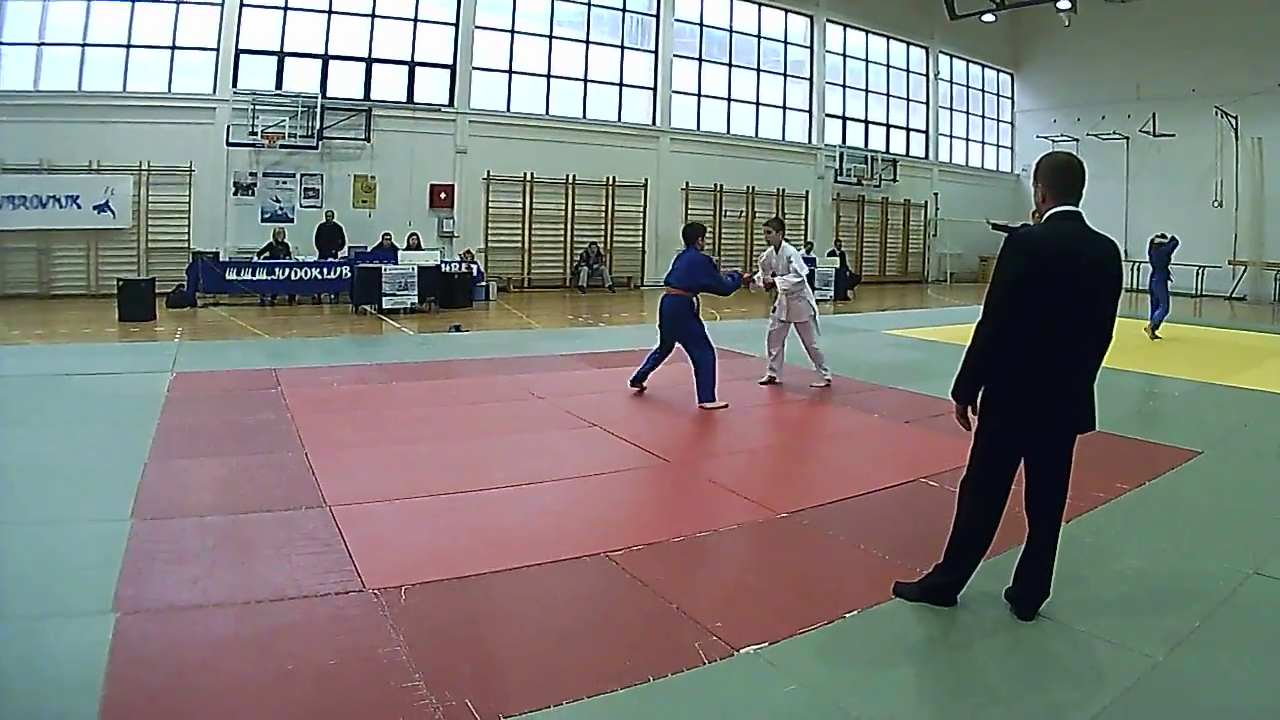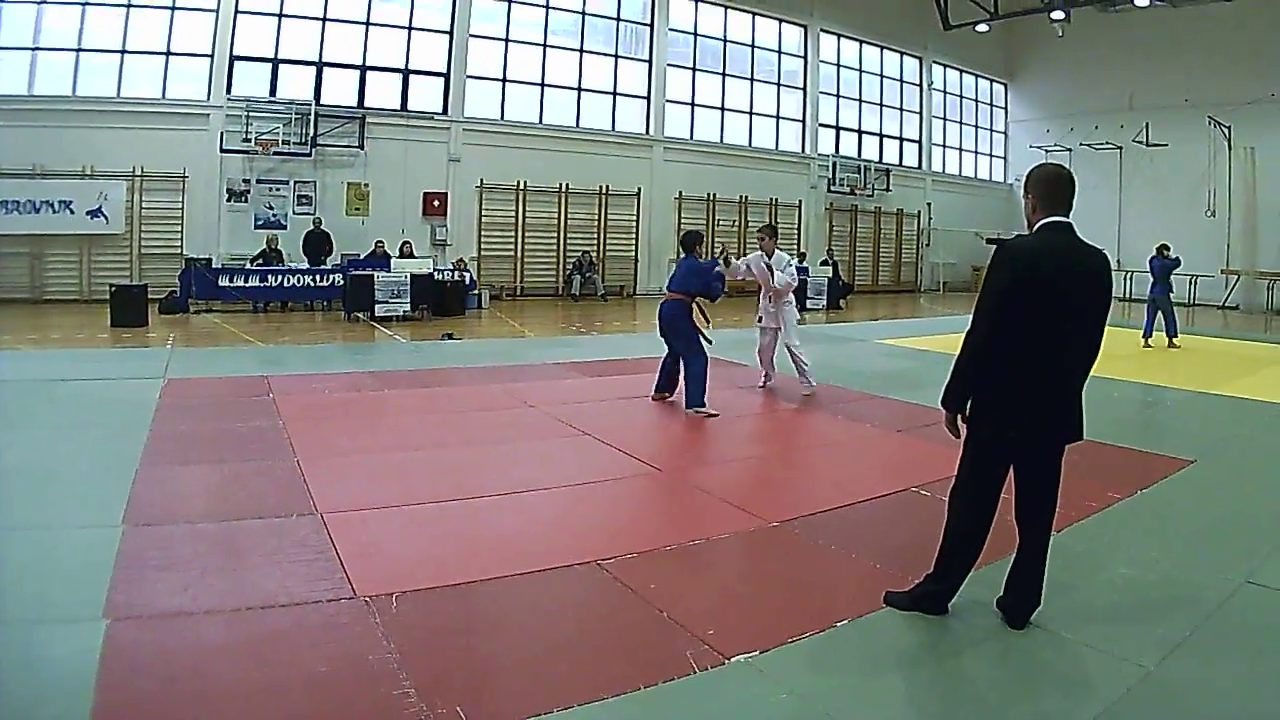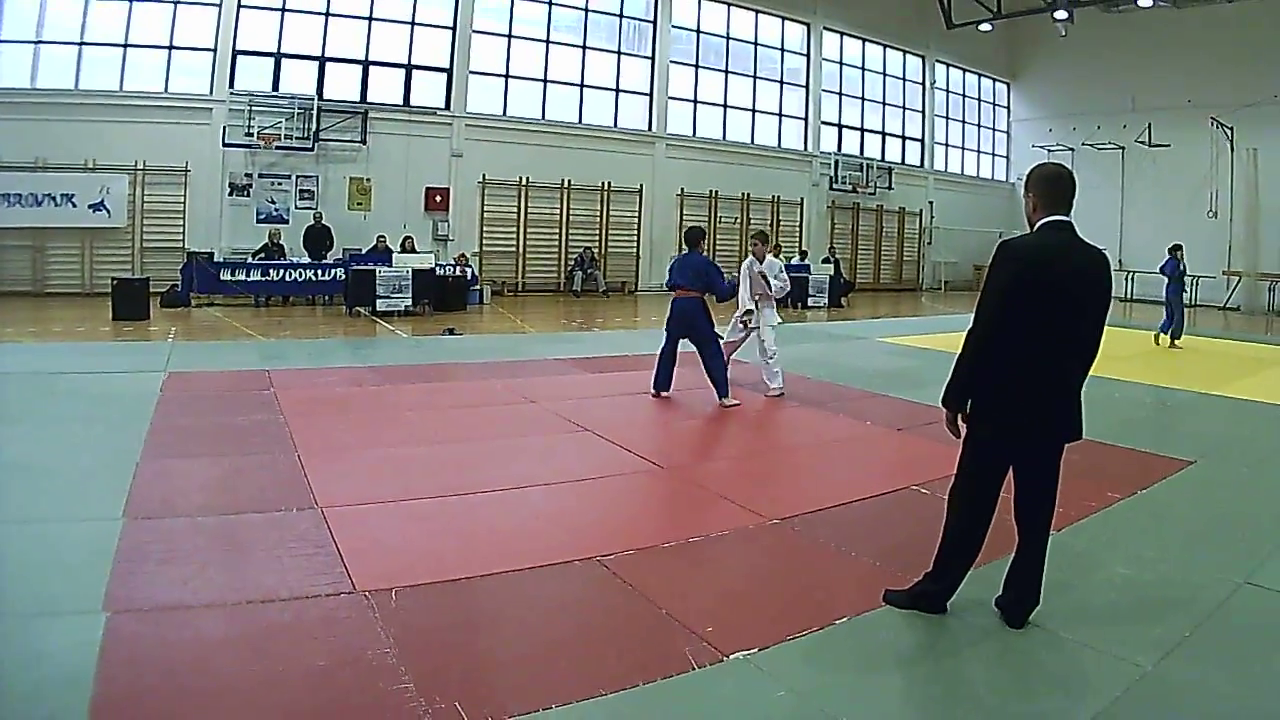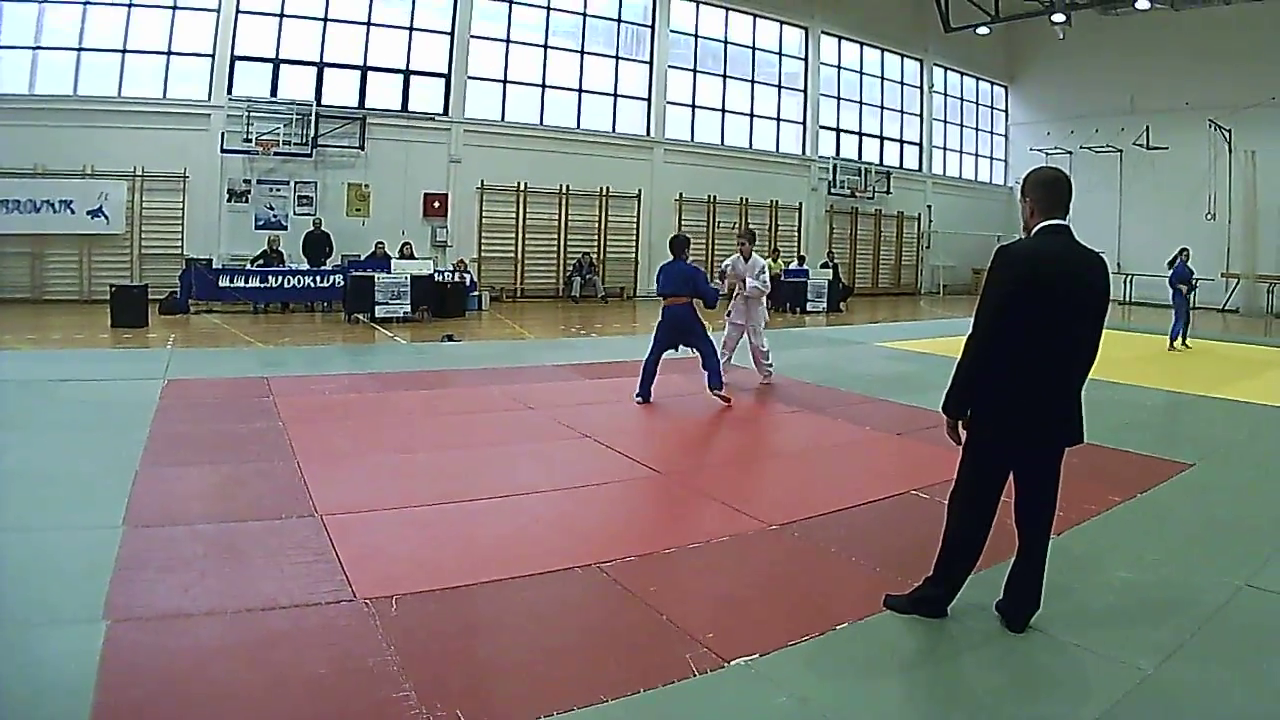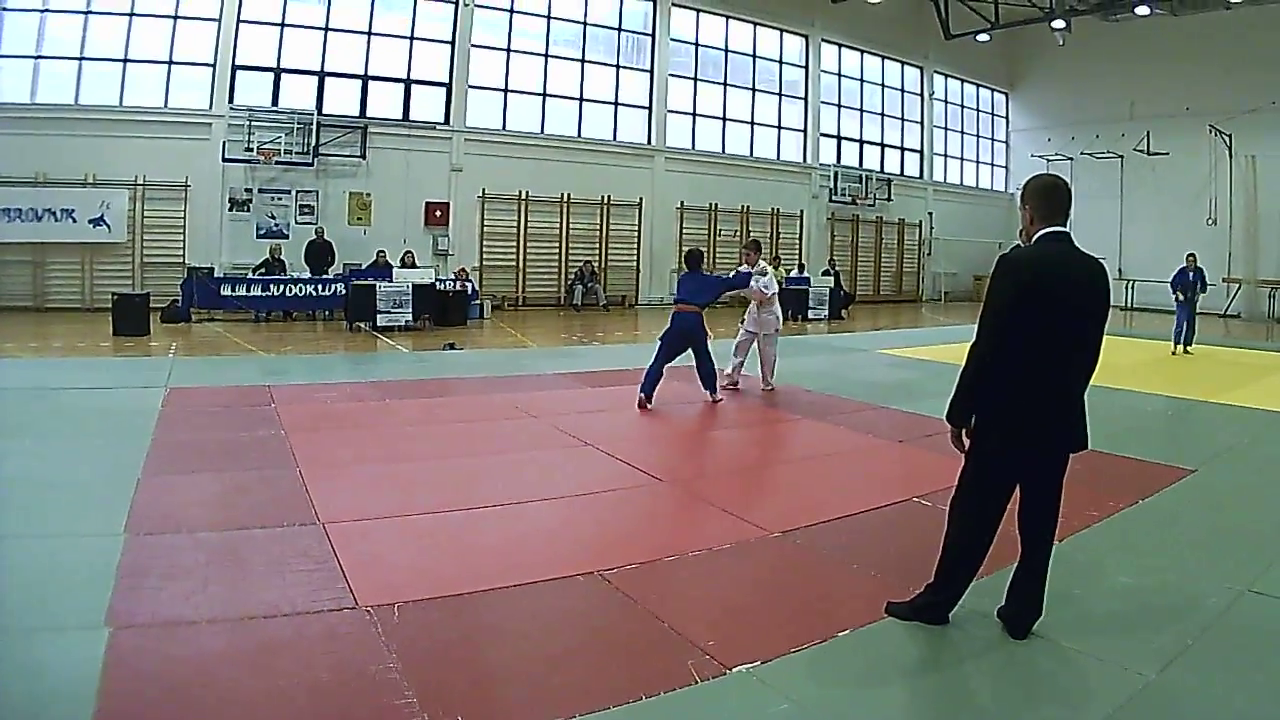
dt=0.3s
person 1, frame 1
left shoulder: (1025, 243)
right shoulder: (1107, 252)
left elbow: (993, 325)
right elbow: (1102, 332)
left wrist: (965, 389)
left hip: (1013, 396)
right hip: (1068, 399)
left knee: (982, 494)
right knee: (1047, 501)
left ankle: (945, 583)
right ankle: (1029, 594)
person 1, frame 2
left shoulder: (1015, 254)
right shoulder: (1096, 263)
left elbow: (982, 335)
right elbow: (1091, 342)
left wrist: (955, 398)
left hip: (1002, 405)
right hip: (1057, 408)
left knee: (972, 503)
right knee: (1036, 511)
left ankle: (936, 591)
right ankle: (1019, 603)
person 1, frame 3
left shoulder: (1016, 253)
right shoulder: (1097, 263)
left elbow: (984, 334)
right elbow: (1090, 341)
left wrist: (956, 397)
left hip: (1002, 404)
right hip: (1057, 408)
left knee: (971, 502)
right knee: (1036, 509)
left ankle: (935, 590)
right ankle: (1018, 602)
person 1, frame 4
left shoulder: (1015, 257)
right shoulder: (1094, 266)
left elbow: (984, 341)
right elbow: (1088, 346)
left wrist: (956, 405)
left hip: (1003, 409)
right hip: (1057, 411)
left knee: (971, 506)
right knee: (1036, 514)
left ankle: (936, 594)
right ankle: (1019, 606)
person 1, frame 5
left shoulder: (1017, 265)
right shoulder: (1094, 272)
left elbow: (987, 349)
right elbow: (1089, 351)
left wrist: (960, 414)
left hip: (1008, 417)
right hip: (1062, 418)
left knee: (973, 512)
right knee: (1039, 521)
left ankle: (938, 601)
right ankle: (1021, 613)
person 2, frame 1
left shoulder: (681, 257)
right shoulder: (702, 260)
right elbow: (722, 286)
right wrist: (738, 277)
left hip: (667, 303)
right hip: (681, 307)
left knee: (665, 345)
right knee: (703, 352)
left ankle: (638, 379)
right ankle: (706, 399)
person 2, frame 2
left shoulder: (684, 264)
right shoulder: (699, 267)
right elbow: (713, 293)
left wrist: (716, 261)
right wrist: (720, 276)
left hip: (667, 309)
right hip: (679, 312)
left knee: (674, 351)
right knee: (696, 357)
left ankle: (661, 390)
right ankle: (695, 404)
person 2, frame 3
left shoulder: (678, 261)
right shoulder: (706, 264)
left elbow: (670, 284)
right elbow: (722, 293)
right wrist: (731, 286)
left hip: (677, 306)
right hip: (695, 308)
left knee: (669, 347)
right knee: (712, 352)
left ankle: (660, 387)
right ankle: (723, 396)
person 2, frame 4
left shoulder: (663, 269)
right shoulder: (693, 272)
right elbow: (709, 297)
right wrist: (715, 292)
left hip: (668, 313)
right hip: (687, 313)
left knee: (655, 354)
right knee: (707, 350)
left ankle: (643, 394)
right ankle: (717, 388)
person 2, frame 5
left shoulder: (682, 279)
right shoulder: (710, 281)
right elbow: (735, 282)
right wrist: (754, 274)
left hip: (677, 320)
right hip: (694, 321)
left knee: (661, 359)
right knee: (703, 357)
left ankle: (645, 393)
right ankle: (713, 393)
person 3, frame 1
left shoulder: (790, 253)
right shoulder: (768, 255)
left elbow: (798, 277)
right elbow: (764, 276)
left wrist: (775, 282)
left hip: (800, 299)
right hip: (784, 299)
left knee: (809, 340)
right knee: (774, 336)
left ankle: (825, 376)
right ankle: (773, 373)
person 3, frame 2
left shoulder: (784, 259)
right shoulder: (755, 258)
left elbow: (792, 283)
right elbow: (737, 271)
left wrist: (773, 273)
right wrist: (728, 263)
left hip: (784, 305)
right hip: (766, 305)
left knee: (791, 344)
right knee: (764, 347)
left ankle: (807, 381)
right ankle: (768, 374)
person 3, frame 3
left shoulder: (776, 264)
right shoulder: (747, 264)
left elbow: (785, 287)
right elbow: (744, 288)
left wrist: (768, 281)
right wrist: (747, 310)
left hip: (766, 308)
right hip: (748, 307)
left knee: (767, 348)
right knee: (730, 341)
left ankle: (776, 386)
person 3, frame 4
left shoulder: (760, 264)
right shoulder: (733, 261)
left elbow: (764, 288)
right elbow: (724, 275)
left wrist: (745, 281)
left hip: (755, 306)
right hip: (738, 304)
left knee: (757, 344)
right knee: (728, 342)
left ankle: (766, 373)
right ankle: (720, 373)
person 3, frame 5
left shoulder: (764, 270)
right shoulder: (746, 269)
left elbow: (764, 291)
left hip: (768, 313)
right hip: (754, 311)
left knee: (768, 351)
right knee: (740, 345)
left ankle: (767, 381)
right ankle: (733, 378)
